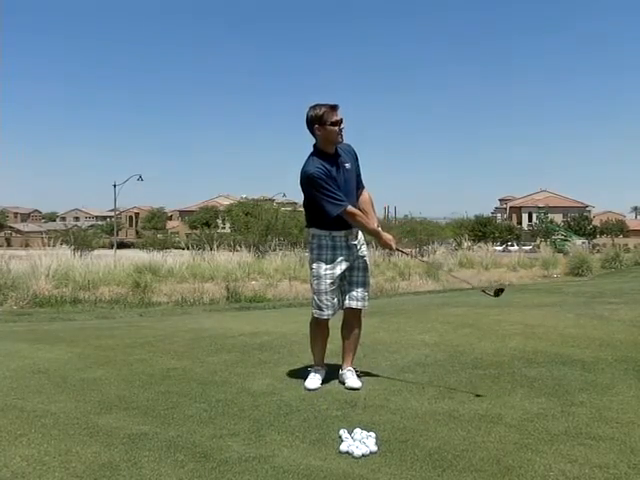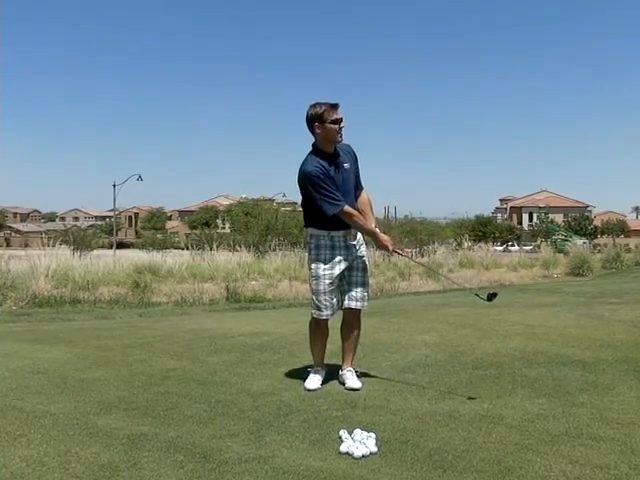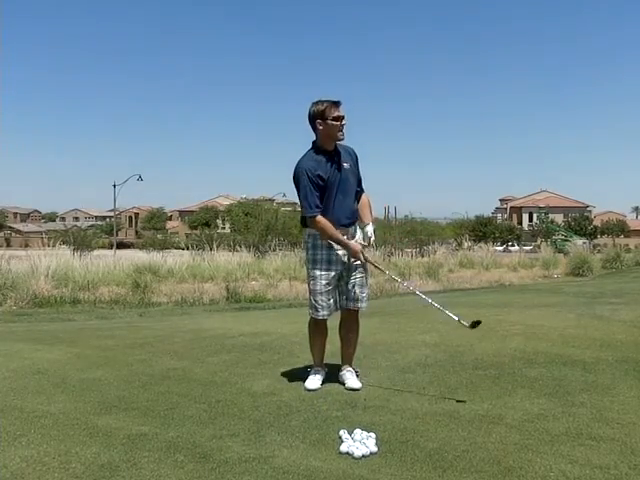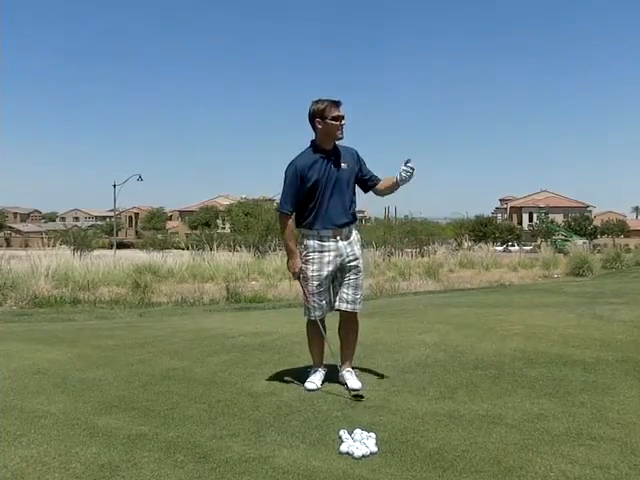
dt=0.4s
person 1, frame 1
left shoulder: (348, 152)
right shoulder: (313, 171)
left elbow: (361, 193)
right elbow: (347, 211)
left wrist: (376, 227)
right wrist: (379, 235)
left hip: (355, 238)
right hip: (326, 242)
left knee: (354, 308)
right knee: (322, 311)
left ankle: (347, 368)
right ankle: (317, 367)
person 1, frame 2
left shoulder: (348, 153)
right shoulder: (311, 169)
right elbow: (344, 212)
left wrist: (374, 228)
right wrist: (376, 236)
left hip: (354, 239)
right hip: (325, 243)
left knee: (354, 309)
right knee: (322, 312)
left ankle: (347, 369)
right ankle: (317, 368)
person 1, frame 3
left shoulder: (349, 154)
right shoulder: (306, 166)
left elbow: (360, 193)
right elbow: (314, 217)
left wrist: (368, 226)
right wrist: (346, 244)
left hip: (352, 239)
right hip: (322, 246)
left knee: (351, 310)
right knee: (320, 313)
left ankle: (347, 368)
right ankle: (317, 368)
person 1, frame 4
left shoulder: (351, 156)
right shoulder: (300, 165)
left elbow: (375, 186)
right elbow: (286, 214)
left wrist: (398, 180)
right wrist: (293, 255)
left hip: (349, 241)
right hip: (317, 244)
left knee: (350, 311)
right knee: (316, 314)
left ankle: (347, 368)
right ankle: (317, 368)
